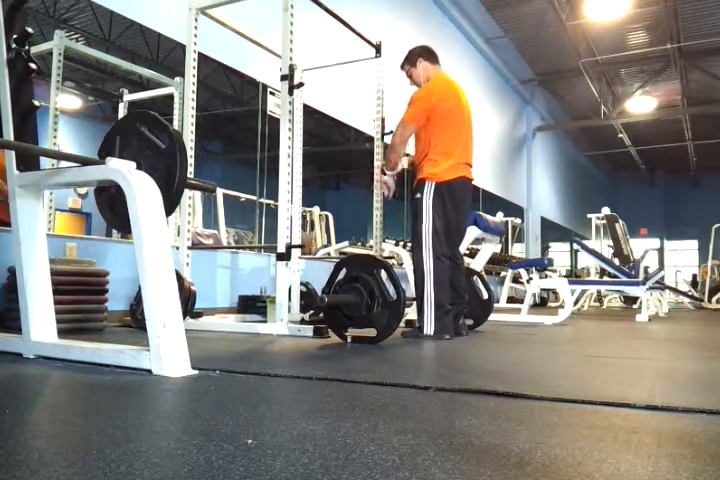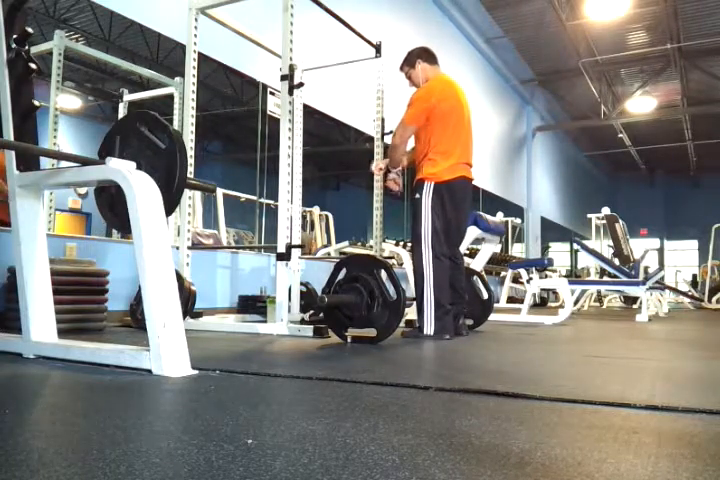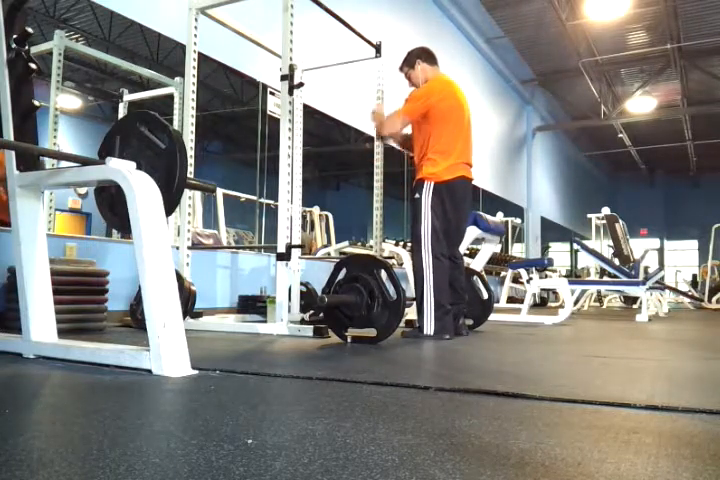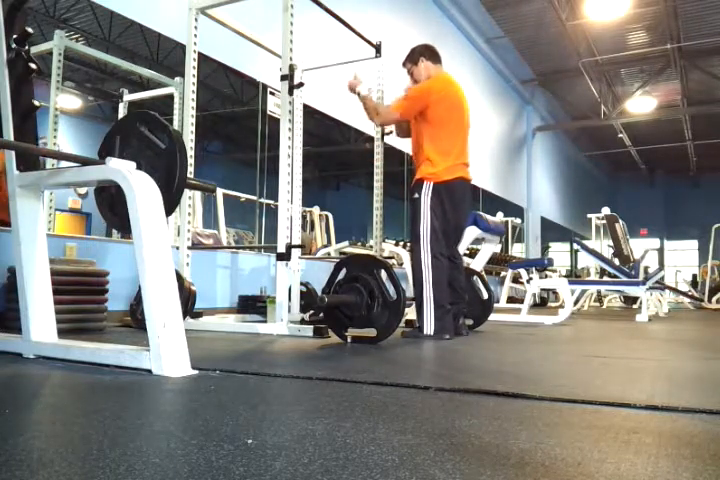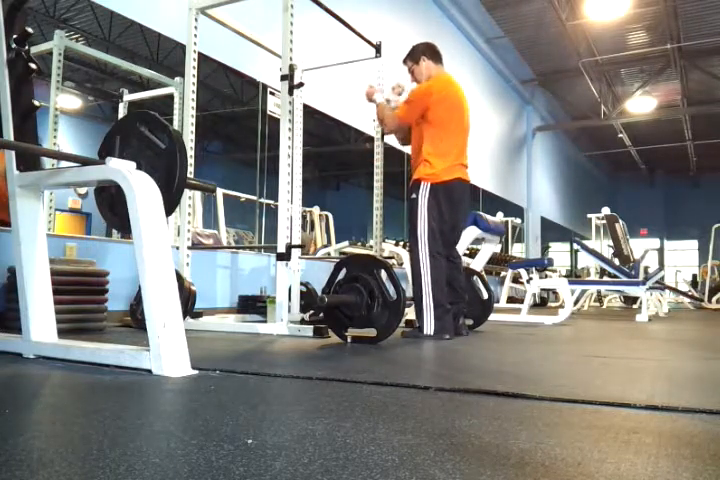
dt=0.2s
person 1, frame 1
left shoulder: (429, 91)
right shoulder: (455, 91)
left elbow: (400, 138)
left wrist: (389, 173)
right wrist: (405, 162)
left hip: (438, 181)
right hip: (460, 180)
left knee: (430, 252)
right knee: (449, 251)
left ankle: (435, 324)
right ankle: (455, 320)
person 1, frame 2
left shoulder: (429, 92)
right shoulder: (454, 91)
left elbow: (399, 141)
left wrist: (393, 170)
right wrist: (395, 162)
left hip: (437, 182)
right hip: (459, 180)
left knee: (430, 252)
right knee: (449, 250)
left ankle: (434, 324)
right ankle: (455, 319)
person 1, frame 3
left shoulder: (428, 92)
right shoulder: (452, 91)
left elbow: (388, 129)
left wrist: (378, 120)
right wrist: (400, 137)
left hip: (437, 181)
right hip: (459, 180)
left knee: (429, 251)
right knee: (449, 250)
left ankle: (434, 324)
right ankle: (455, 319)
person 1, frame 4
left shoulder: (428, 89)
right shoulder: (454, 90)
left elbow: (381, 117)
right elbow: (406, 129)
left wrist: (361, 92)
right wrist: (405, 101)
left hip: (436, 182)
right hip: (457, 180)
left knee: (428, 251)
right knee: (447, 251)
left ankle: (433, 324)
right ankle: (454, 319)
person 1, frame 5
left shoulder: (428, 90)
right shoulder: (456, 91)
left elbow: (392, 126)
right elbow: (408, 135)
left wrist: (378, 100)
right wrist: (397, 106)
left hip: (434, 182)
right hip: (457, 181)
left knee: (427, 251)
right knee: (447, 251)
left ankle: (434, 324)
right ankle: (455, 320)
